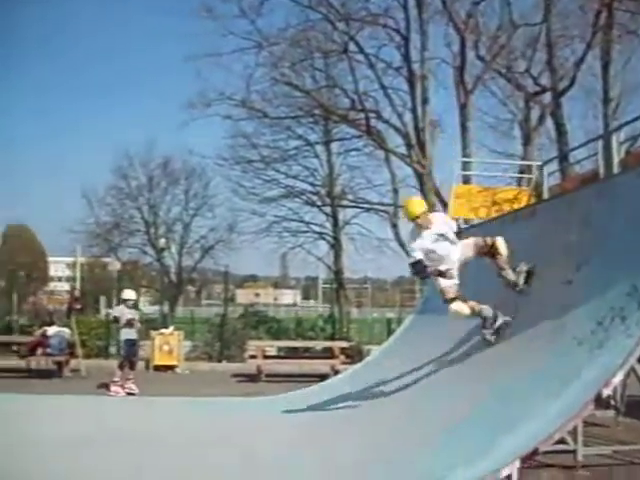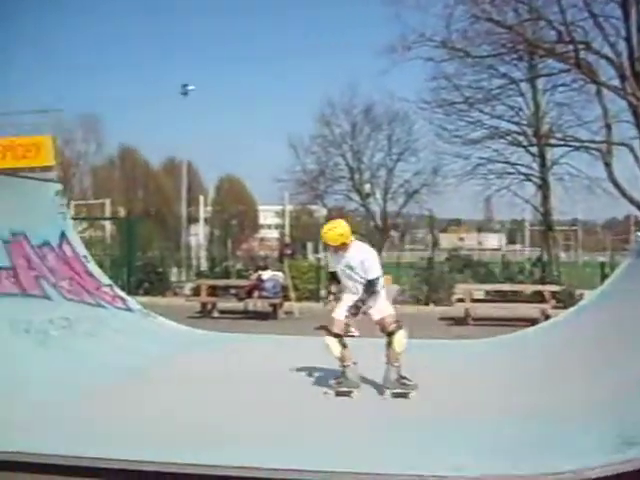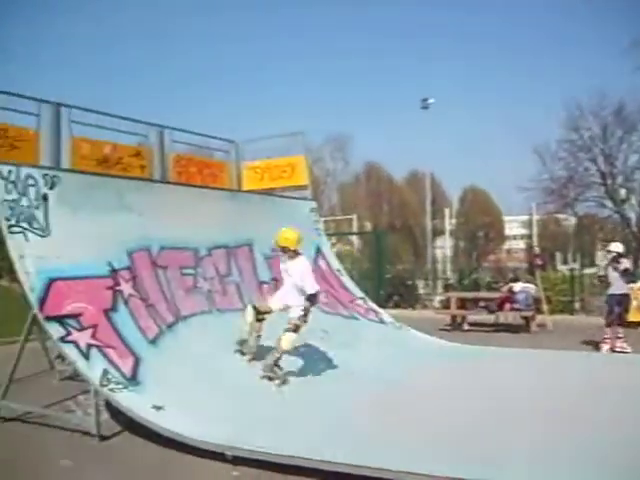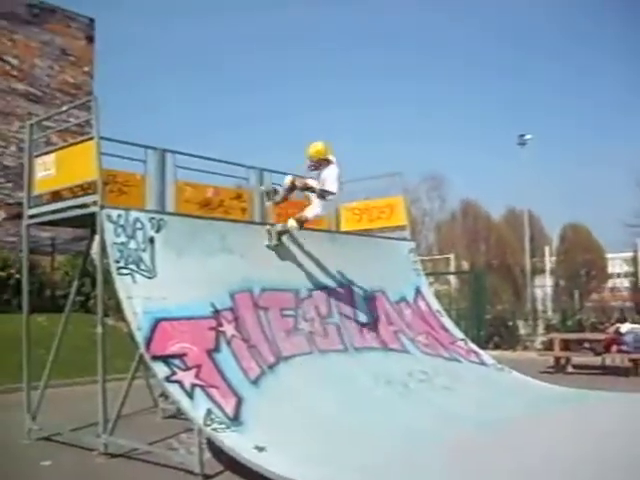
dt=0.5s
person 1, frame 1
left shoulder: (440, 218)
right shoulder: (414, 241)
left elbow: (454, 231)
right elbow: (416, 268)
left wrist: (476, 246)
right wrist: (438, 273)
left hip: (458, 250)
right hip: (443, 266)
left knee: (496, 244)
right knee: (453, 303)
left ankle: (513, 281)
right ankle: (488, 314)
person 1, frame 2
left shoulder: (365, 253)
right shoulder: (333, 254)
left elbow: (373, 283)
left wrist: (360, 303)
right wrist: (332, 292)
left hip: (373, 295)
right hip: (350, 296)
left knee: (395, 331)
right knee: (333, 336)
left ankle: (393, 376)
right ankle: (350, 376)
person 1, frame 3
left shoulder: (303, 268)
right shoulder: (285, 256)
left elbow: (313, 294)
left wrist: (305, 313)
left hip: (298, 303)
right hip: (284, 295)
left knee: (291, 332)
right knee: (254, 309)
left ankle: (271, 362)
right ankle: (252, 343)
person 1, frame 4
left shoulder: (331, 173)
right shoulder: (330, 158)
left elbow: (330, 194)
left wrist: (309, 189)
right wrist: (318, 167)
left hip: (320, 201)
right hip: (318, 186)
left knee: (299, 220)
right knee: (291, 180)
left ankle: (279, 230)
right ankle: (279, 198)
